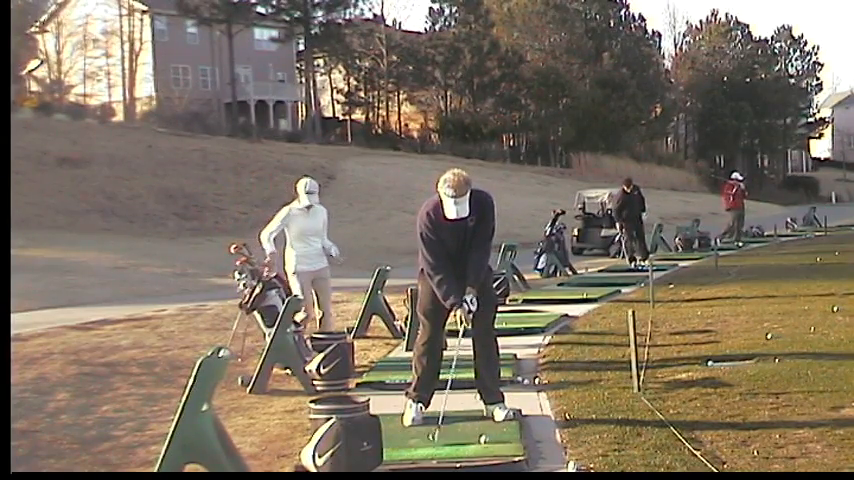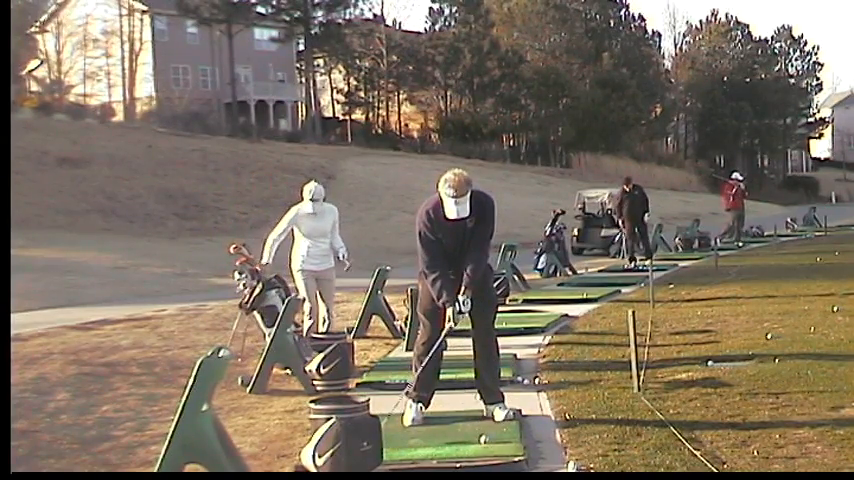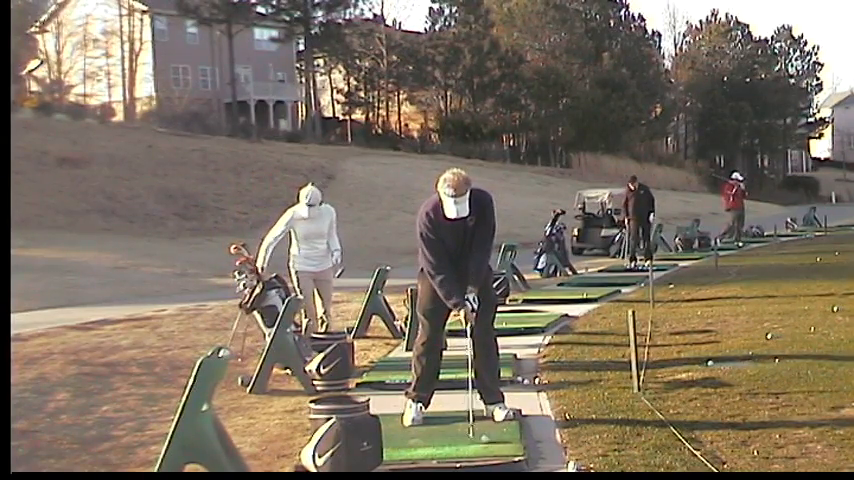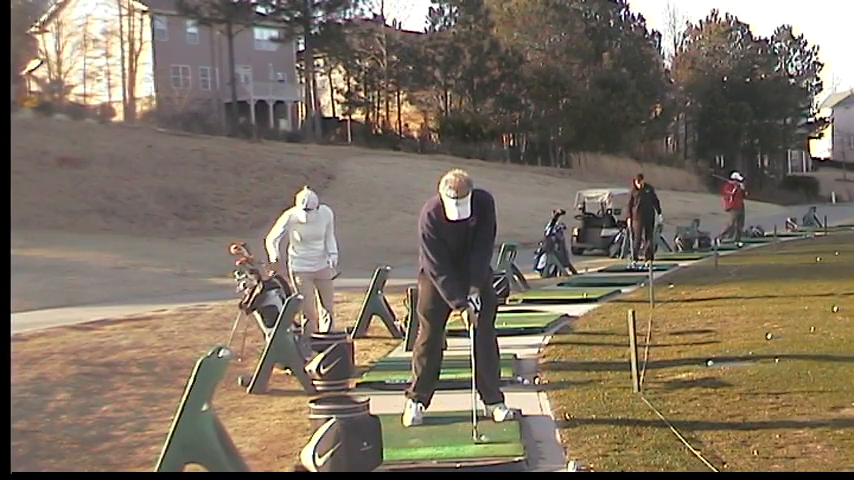
dt=0.4s
person 1, frame 1
left shoulder: (484, 203)
right shoulder: (428, 214)
left elbow: (481, 250)
right elbow: (434, 266)
left wrist: (471, 291)
right wrist: (454, 303)
left hip: (475, 274)
right hip: (437, 277)
left knee: (485, 334)
right knee: (429, 335)
left ankle: (493, 400)
right ankle: (416, 400)
person 1, frame 2
left shoulder: (484, 204)
right shoulder: (428, 213)
left elbow: (479, 251)
right elbow: (430, 265)
left wrist: (467, 290)
right wrist: (447, 301)
left hip: (476, 275)
right hip: (437, 277)
left knee: (485, 334)
right knee: (429, 334)
left ankle: (493, 400)
right ankle: (417, 400)
person 1, frame 3
left shoulder: (483, 202)
right shoulder: (428, 214)
left elbow: (482, 249)
right elbow: (435, 266)
left wrist: (472, 290)
right wrist: (457, 303)
left hip: (476, 274)
right hip: (437, 277)
left knee: (484, 334)
right knee: (429, 335)
left ankle: (493, 400)
right ankle: (416, 400)
person 1, frame 4
left shoulder: (485, 203)
right shoulder: (430, 215)
left elbow: (483, 249)
right elbow: (438, 267)
left wrist: (475, 291)
right wrist: (460, 304)
left hip: (476, 273)
right hip: (437, 276)
left knee: (485, 334)
right knee: (429, 335)
left ankle: (493, 400)
right ankle: (416, 400)
person 2, frame 1
left shoulder: (321, 211)
right shoulder: (288, 213)
right elbow: (266, 234)
left wrist: (332, 249)
right wrist: (271, 253)
left hip: (320, 267)
right hip: (298, 269)
left knee: (325, 310)
right knee: (306, 312)
person 2, frame 2
left shoulder: (331, 211)
right shoulder: (296, 213)
right elbow: (275, 237)
left wrist: (341, 250)
right wrist: (265, 262)
left hip: (326, 267)
right hip: (303, 267)
left knee: (327, 310)
right knee: (311, 311)
person 2, frame 3
left shoulder: (329, 212)
right shoulder: (292, 215)
right elbow: (272, 239)
left wrist: (336, 253)
right wrist: (261, 265)
left hip: (324, 267)
right hip: (301, 268)
left knee: (325, 311)
right knee: (309, 313)
person 2, frame 4
left shoulder: (326, 213)
right shoulder: (289, 218)
right elbow: (271, 240)
left wrist: (333, 256)
right wrist: (275, 259)
left hip: (322, 267)
right hip: (300, 269)
left knee: (327, 310)
right knee: (309, 314)
